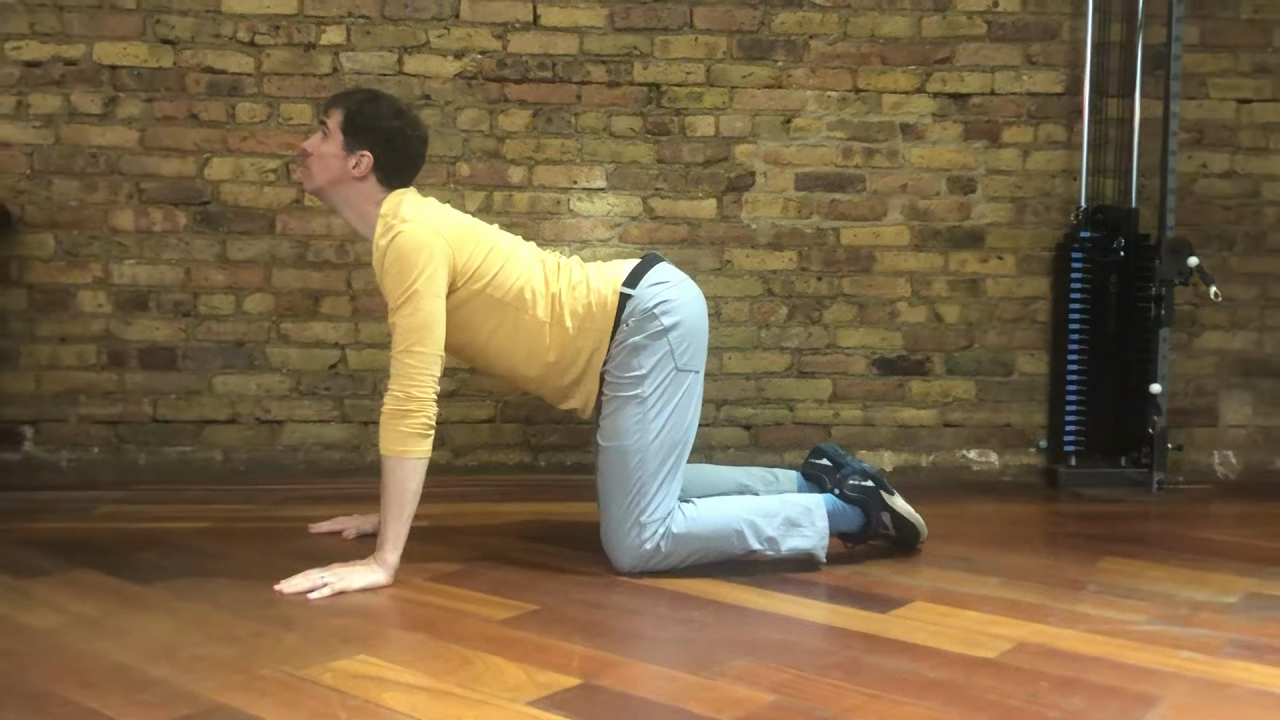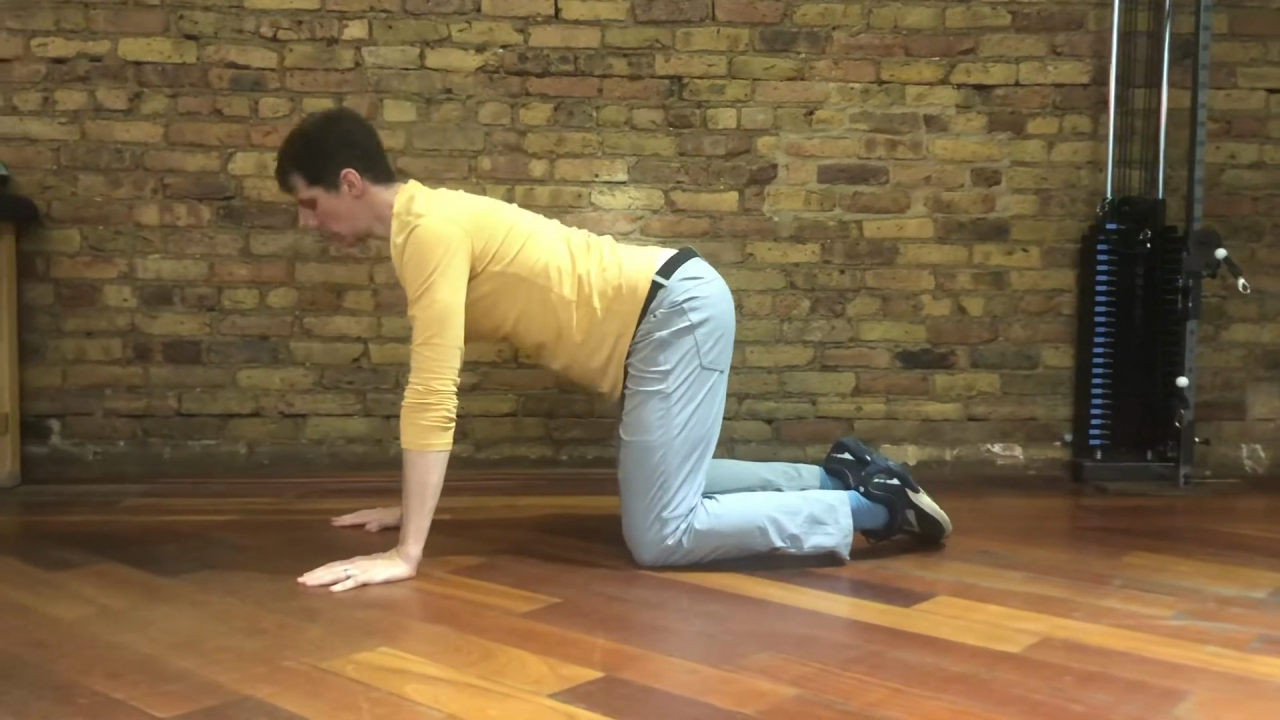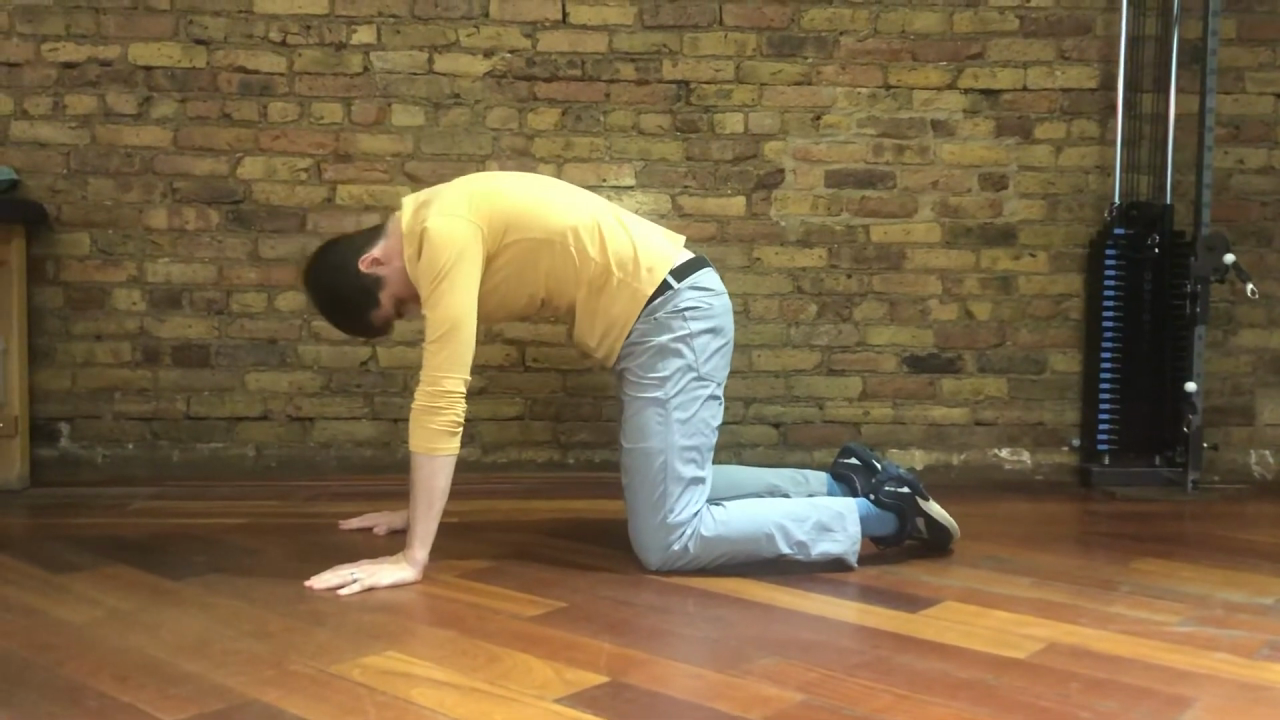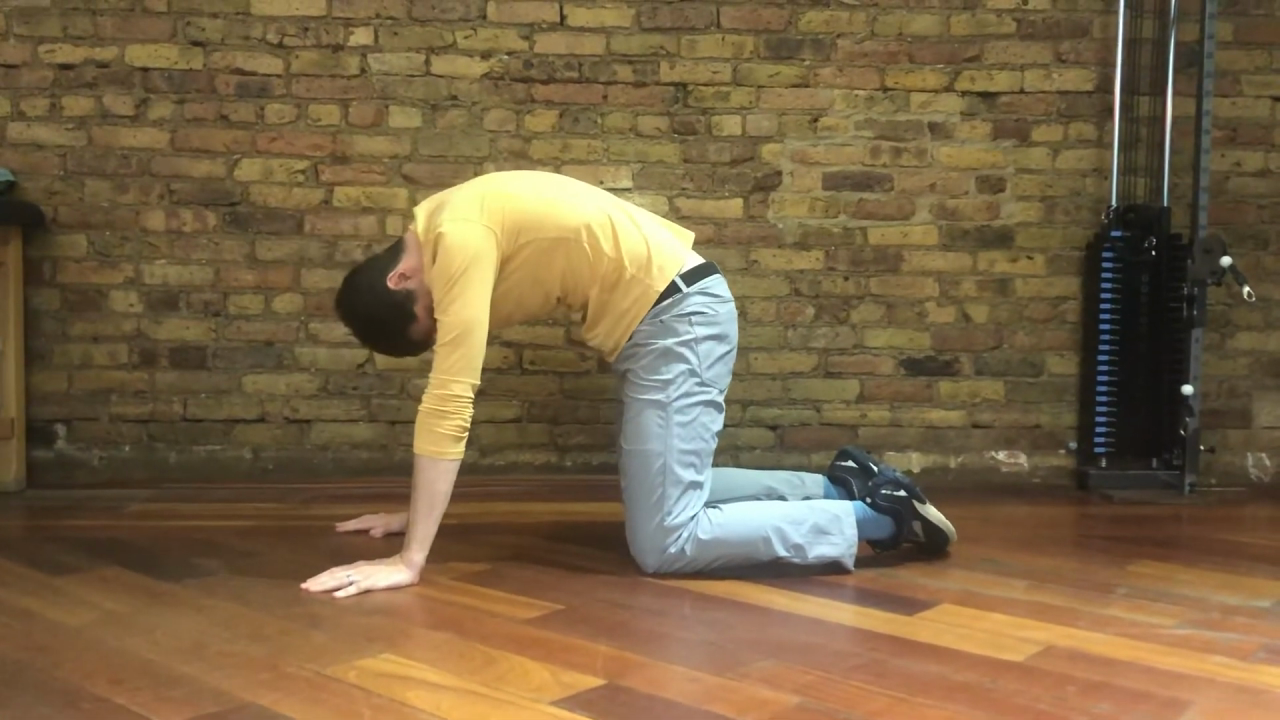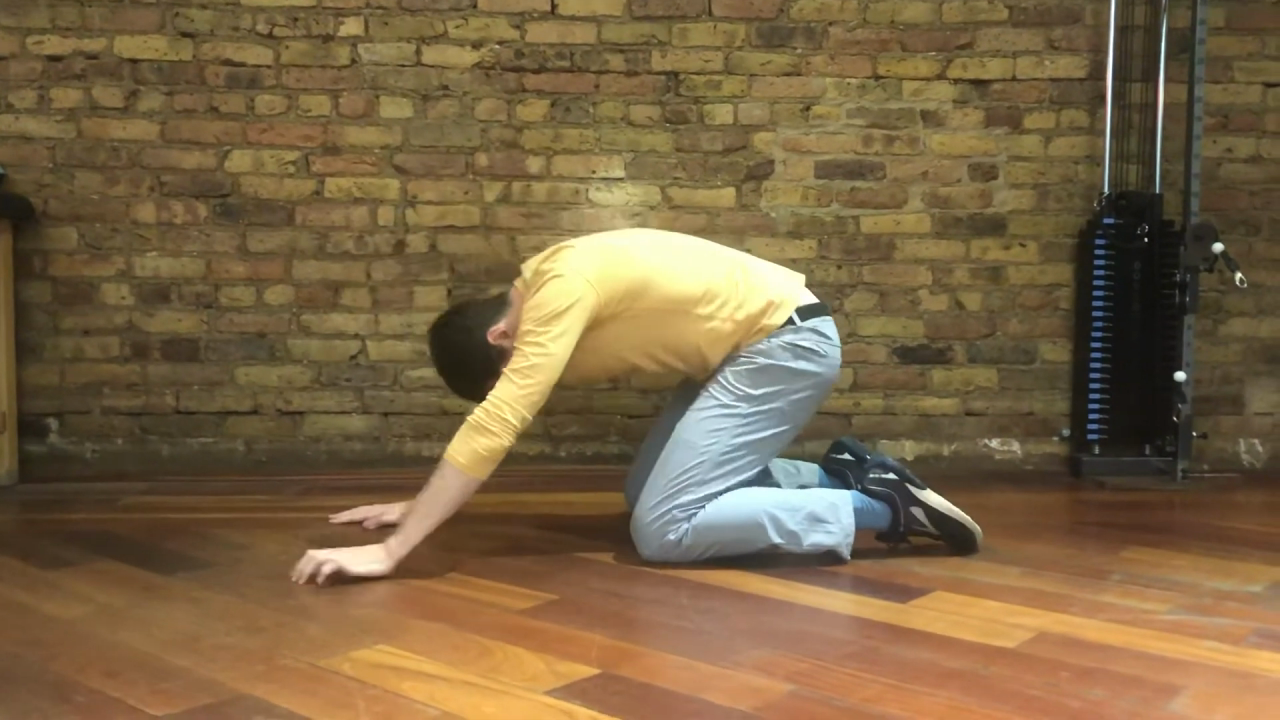
dt=1s
person 1, frame 1
left shoulder: (409, 237)
right shoulder: (404, 229)
left elbow: (412, 398)
right elbow: (410, 387)
left wrist: (383, 560)
right wrist: (387, 512)
left hip: (649, 315)
right hip: (639, 317)
left knee: (636, 543)
right knee: (639, 489)
left ankle: (844, 510)
right ankle: (814, 480)
person 1, frame 2
left shoulder: (427, 229)
right shoulder: (427, 220)
left elbow: (432, 393)
right elbow: (432, 384)
left wrist: (405, 554)
right wrist: (409, 504)
left hip: (677, 308)
right hip: (667, 308)
left knee: (659, 537)
right knee: (665, 482)
left ankle: (867, 508)
right ankle: (839, 478)
person 1, frame 3
left shoulder: (440, 233)
right shoulder: (438, 225)
left elbow: (441, 394)
right elbow: (441, 389)
left wrist: (411, 556)
right wrist: (415, 509)
left hip: (673, 312)
right hip: (662, 312)
left knee: (667, 541)
right knee: (666, 489)
left ankle: (876, 514)
right ankle: (842, 484)
person 1, frame 4
left shoulder: (455, 239)
right shoulder: (450, 231)
left elbow: (449, 399)
right elbow: (450, 395)
left wrist: (409, 560)
right wrist: (415, 511)
left hip: (678, 313)
right hip: (661, 315)
left knee: (664, 544)
right knee: (666, 489)
left ankle: (873, 517)
right ankle: (838, 487)
person 1, frame 5
left shoulder: (562, 288)
right shoulder: (546, 295)
left elbow: (495, 425)
right elbow: (493, 413)
left wrist: (389, 552)
right wrist: (414, 506)
left hip: (790, 341)
right hip: (752, 341)
left knee: (662, 528)
right knee: (646, 492)
left ankle: (875, 508)
right ankle: (835, 476)
